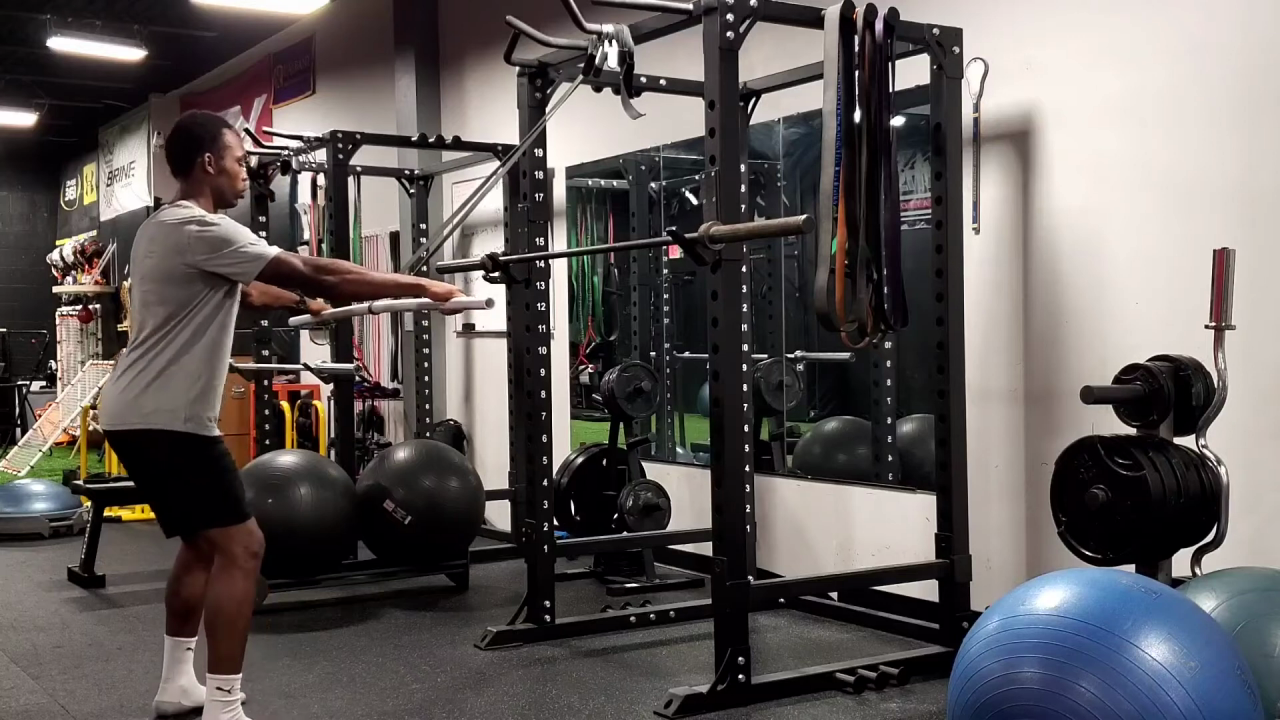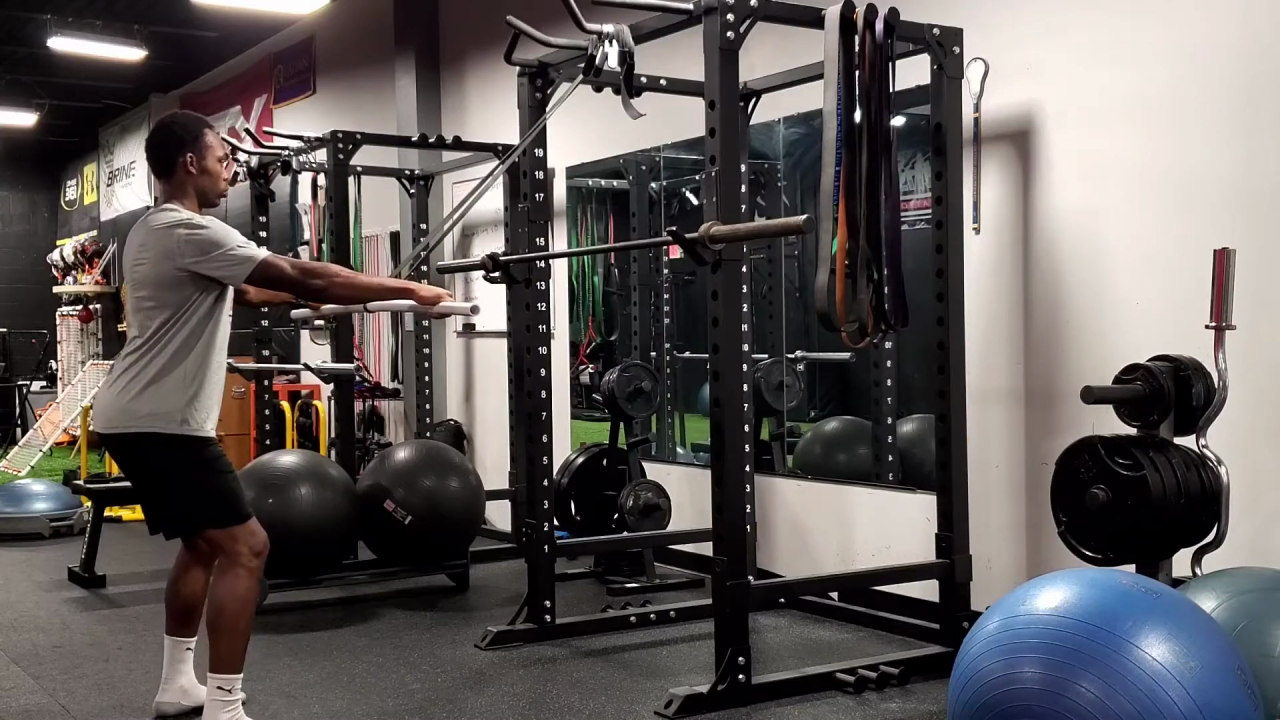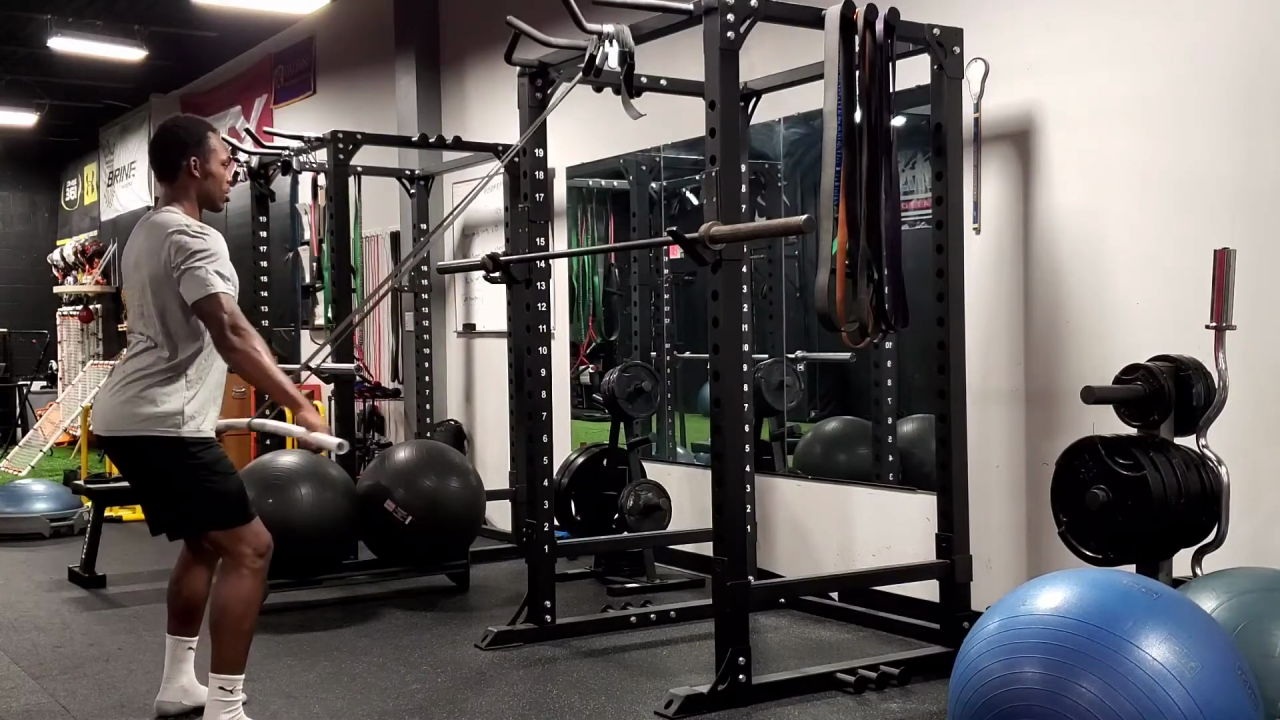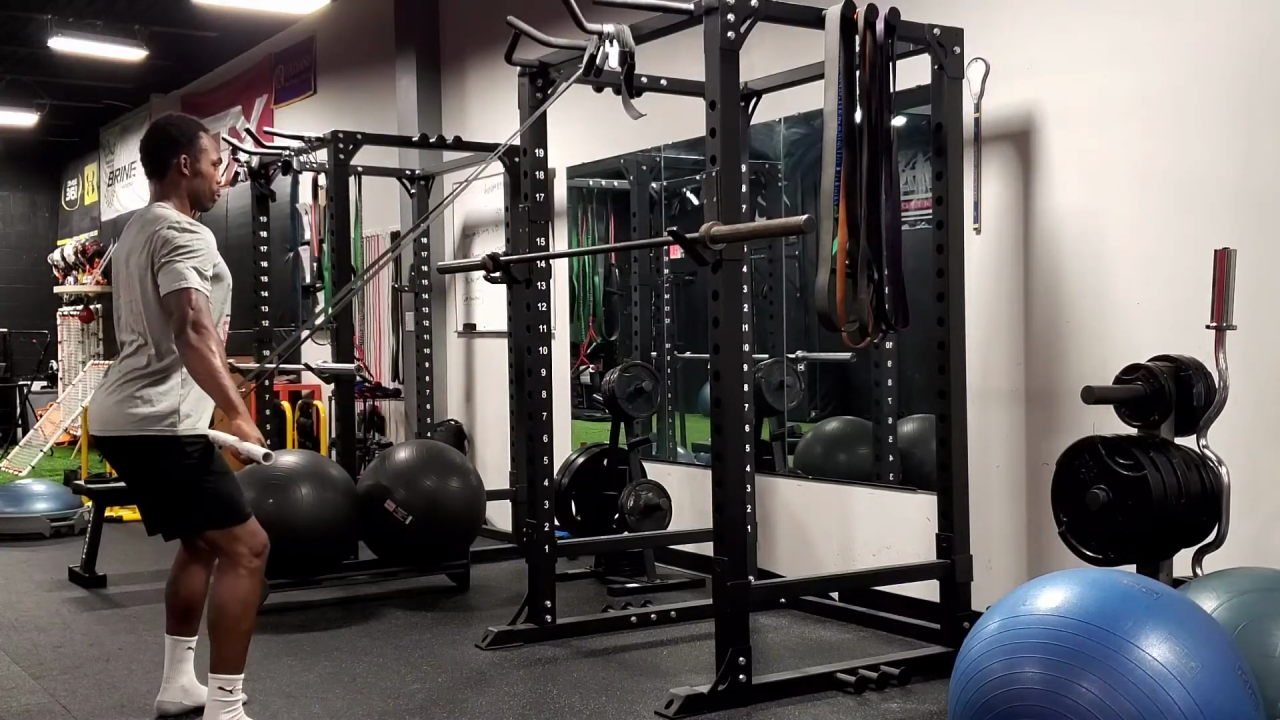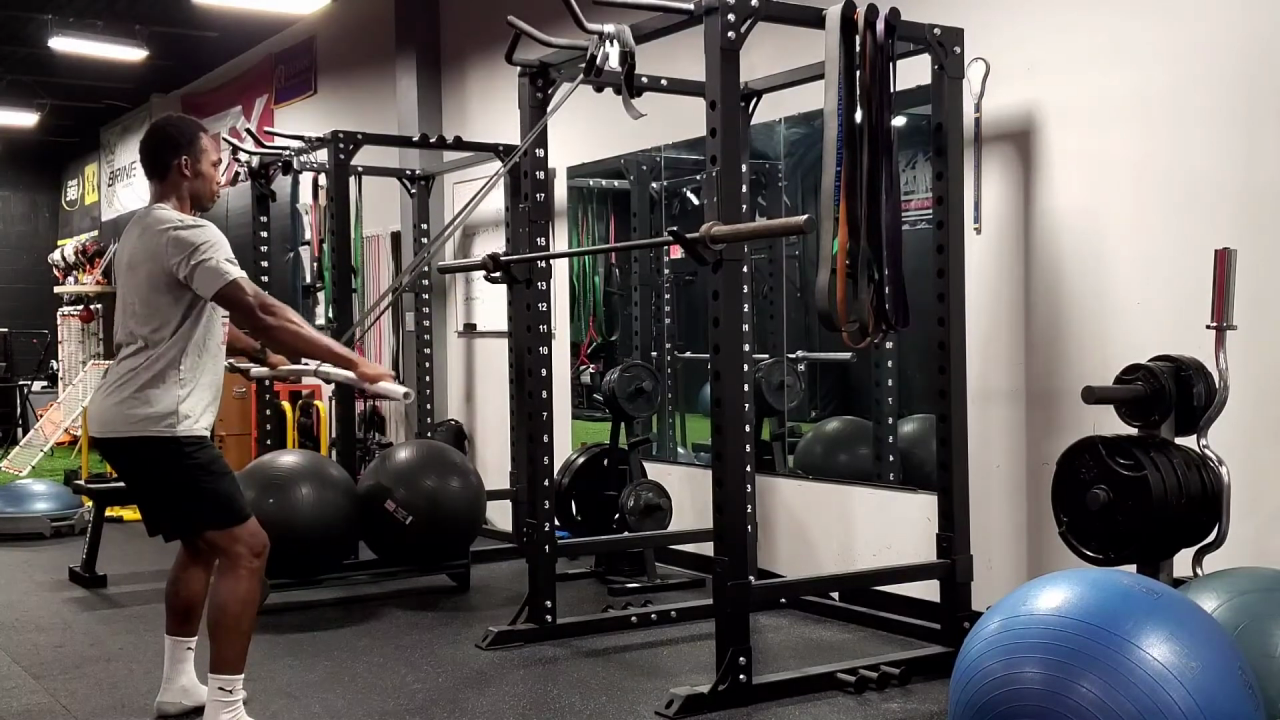
dt=1s
person 1, frame 1
left shoulder: (167, 228)
right shoulder: (199, 229)
left elbow: (243, 290)
right elbow: (314, 273)
left wrist: (303, 304)
right wrist: (421, 286)
left hip: (141, 415)
right hip: (164, 418)
left knee: (203, 542)
right knee: (239, 548)
person 1, frame 2
left shoulder: (157, 230)
right shoulder: (187, 232)
left elbow: (240, 290)
right elbow: (303, 278)
left wrist: (301, 297)
right wrist: (409, 290)
left hip: (137, 417)
right hip: (161, 422)
left knee: (203, 543)
right knee: (244, 548)
person 1, frame 3
left shoulder: (147, 232)
right shoulder: (191, 237)
right elbow: (231, 332)
right wrist: (298, 403)
left hip: (130, 417)
right hip: (162, 423)
left knee: (206, 543)
right knee: (248, 548)
person 1, frame 4
left shoulder: (138, 231)
right shoulder: (181, 233)
right elbow: (192, 330)
right wrist: (236, 413)
left hip: (126, 416)
right hip: (157, 422)
left knee: (202, 543)
right knee: (245, 548)
person 1, frame 5
left shoulder: (140, 232)
right shoulder: (187, 234)
right elbow: (260, 312)
left wrist: (257, 352)
right wrist: (353, 362)
left hip: (126, 418)
right hip: (157, 424)
left knee: (202, 543)
right knee: (244, 548)
